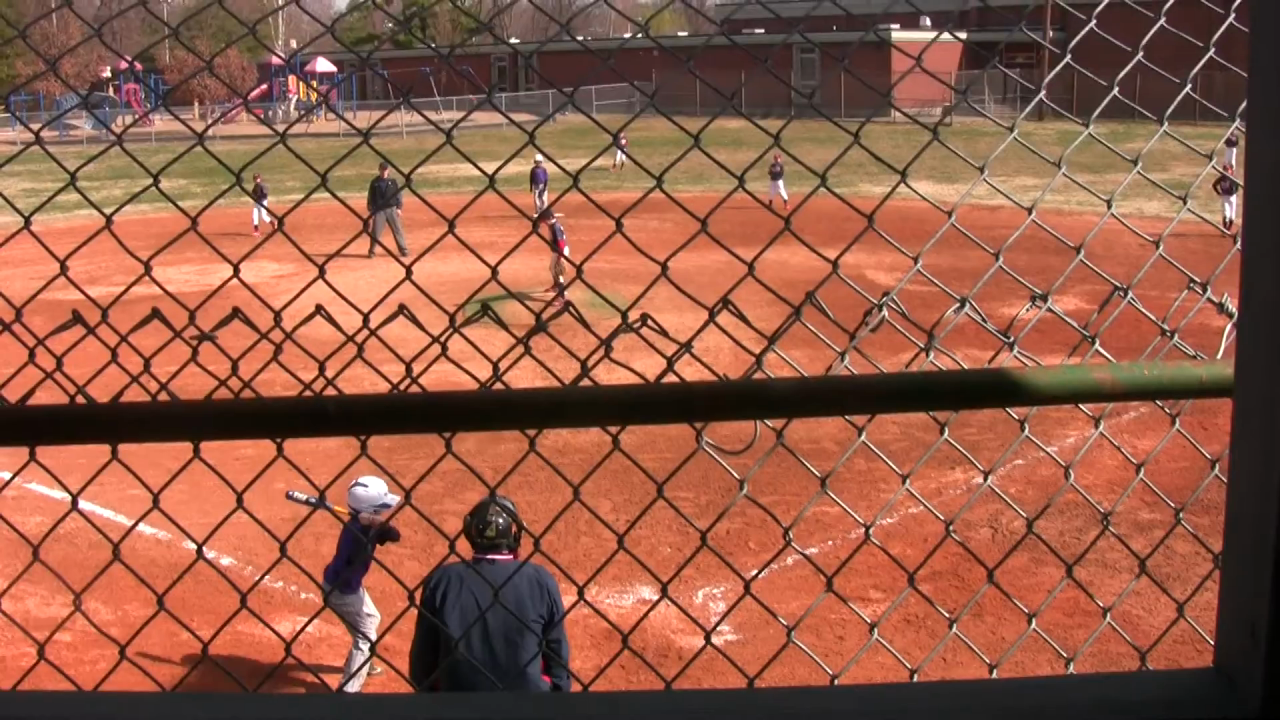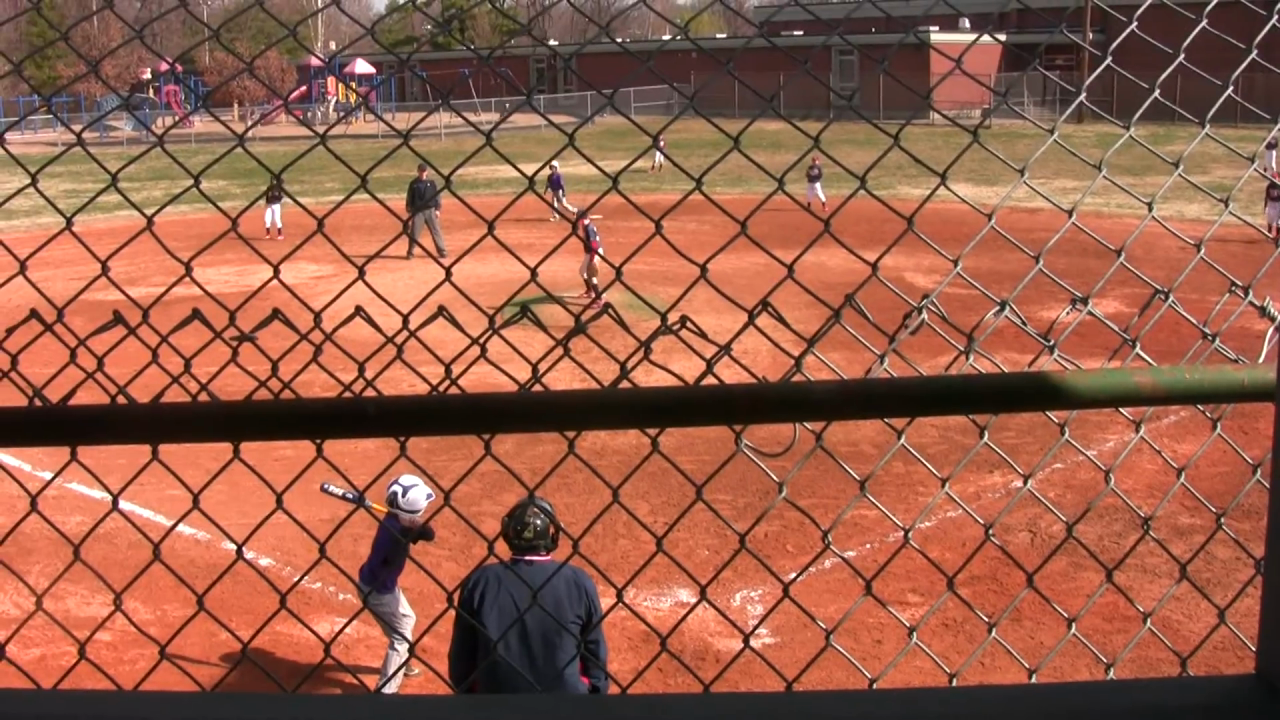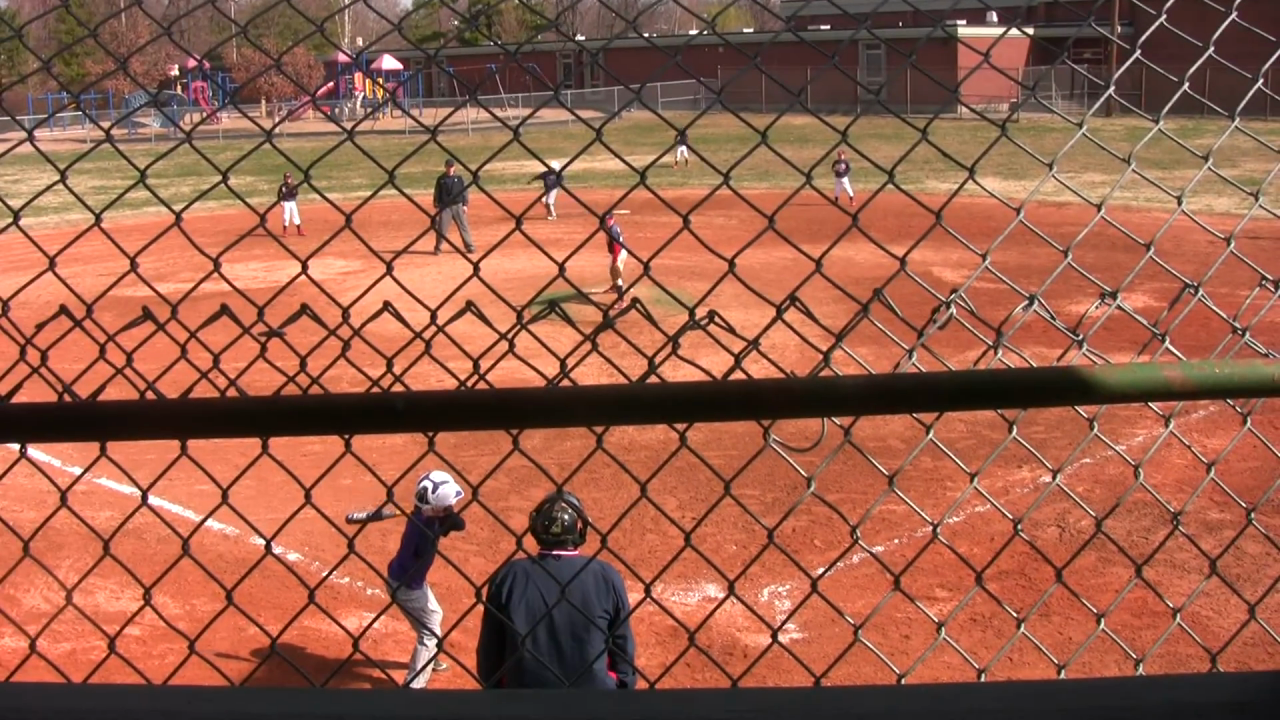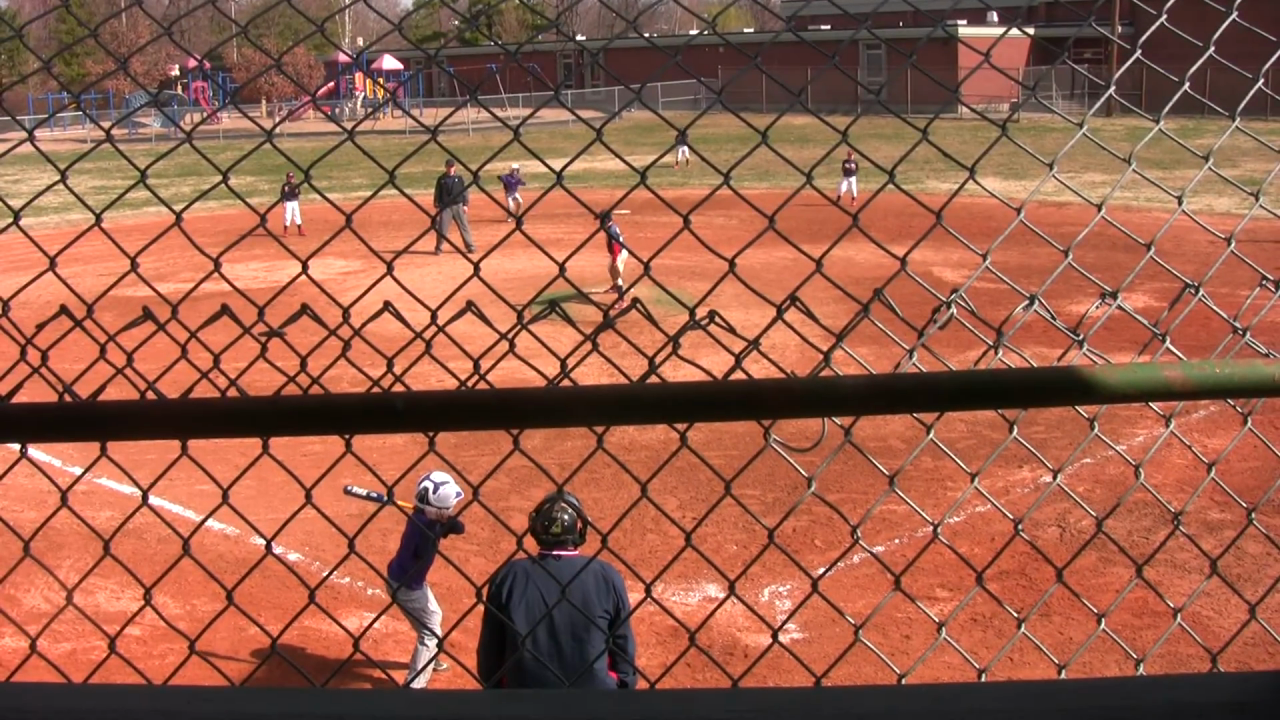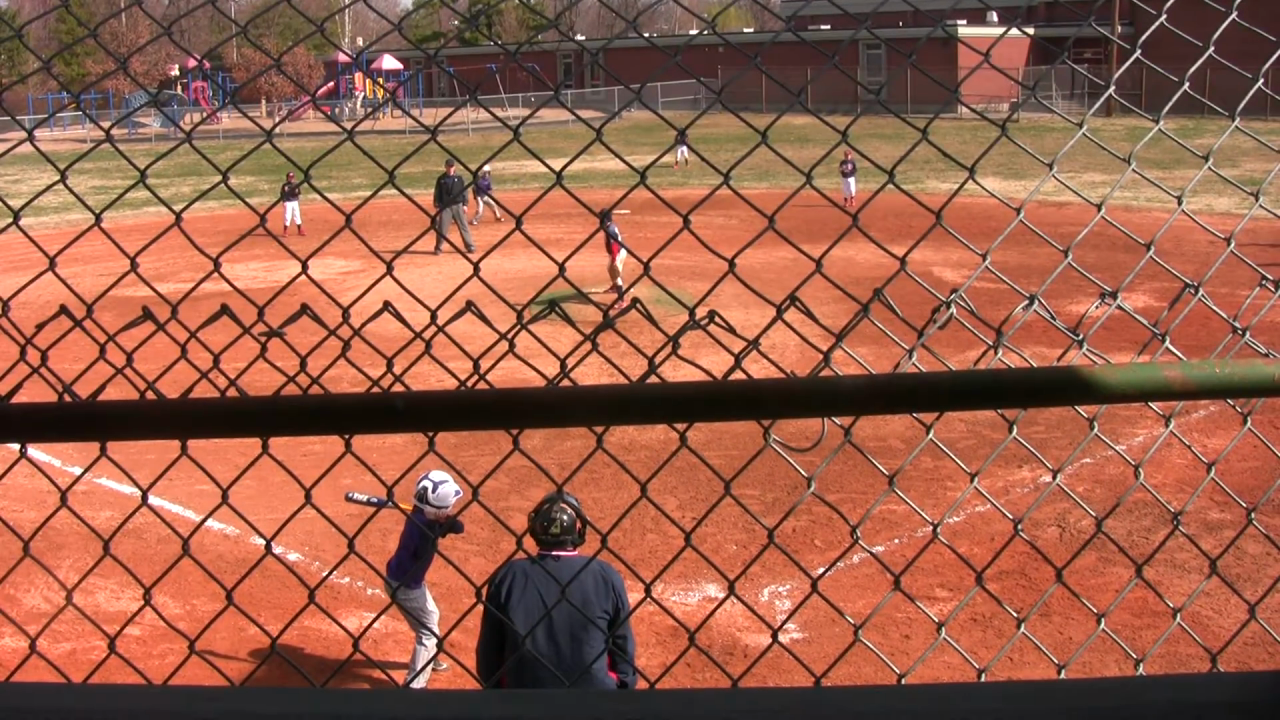
dt=0.7s
person 1, frame 1
left shoulder: (367, 524)
right shoulder: (356, 530)
left elbow: (395, 536)
left wrist: (381, 525)
right wrist: (370, 528)
left hip: (349, 584)
right hip: (341, 589)
left knee: (372, 619)
right knee: (366, 635)
left ankle: (361, 663)
right ankle: (349, 689)
person 1, frame 2
left shoulder: (399, 521)
right shoulder: (393, 528)
left elbow: (429, 535)
left wrist: (419, 525)
right wrist: (408, 529)
left hip: (385, 583)
right hip: (377, 588)
left knee: (408, 620)
right knee: (401, 635)
left ankle: (399, 663)
right ankle: (386, 689)
person 1, frame 3
left shoulder: (431, 516)
right shoulder: (422, 522)
left elbow: (460, 524)
left wrist: (446, 513)
right wrist: (435, 516)
left hip: (413, 579)
right hip: (406, 584)
left knee: (435, 615)
right knee: (430, 631)
left ankle: (428, 658)
right ankle: (414, 685)
person 1, frame 4
left shoulder: (428, 517)
right shoulder: (423, 523)
left elbow: (459, 529)
left wrist: (446, 519)
right wrist: (438, 521)
left hip: (412, 579)
right hip: (406, 584)
left knee: (435, 616)
right knee: (431, 632)
left ankle: (428, 658)
right ankle: (414, 684)
person 1, frame 5
left shoulder: (427, 516)
right shoulder: (421, 523)
left elbow: (458, 527)
left wrist: (445, 519)
right wrist: (437, 521)
left hip: (410, 579)
right hip: (404, 584)
left knee: (431, 616)
right knee: (429, 631)
left ankle: (428, 659)
right ankle: (414, 685)
person 2, frame 1
left shoulder: (441, 581)
right shoulder: (540, 581)
left elbow: (422, 655)
right elbow: (558, 653)
left wrist: (425, 691)
right wrist: (560, 690)
person 2, frame 2
left shoulder: (479, 582)
right shoulder: (578, 582)
left elbow: (461, 656)
right elbow: (595, 653)
left wrist: (465, 692)
right wrist: (597, 691)
person 2, frame 3
left shoulder: (508, 577)
right shoulder: (606, 577)
left elbow: (489, 650)
right elbow: (623, 648)
left wrist: (493, 689)
right wrist: (625, 686)
person 2, frame 4
left shoulder: (508, 577)
right shoulder: (606, 577)
left elbow: (490, 650)
right elbow: (623, 647)
left wrist: (493, 687)
right wrist: (625, 685)
left hip: (525, 688)
right hip: (593, 686)
person 2, frame 5
left shoulder: (508, 577)
right shoulder: (605, 577)
left elbow: (489, 650)
right elbow: (623, 647)
right wrist: (625, 686)
right hip: (592, 688)
